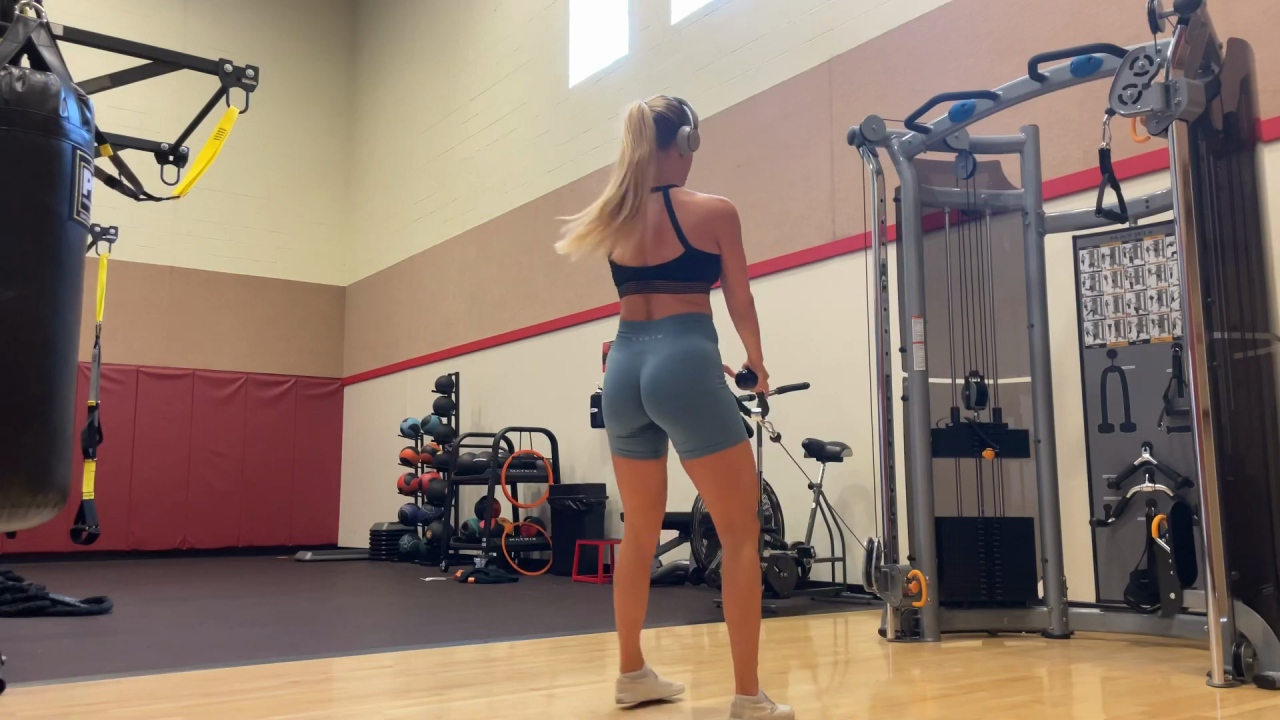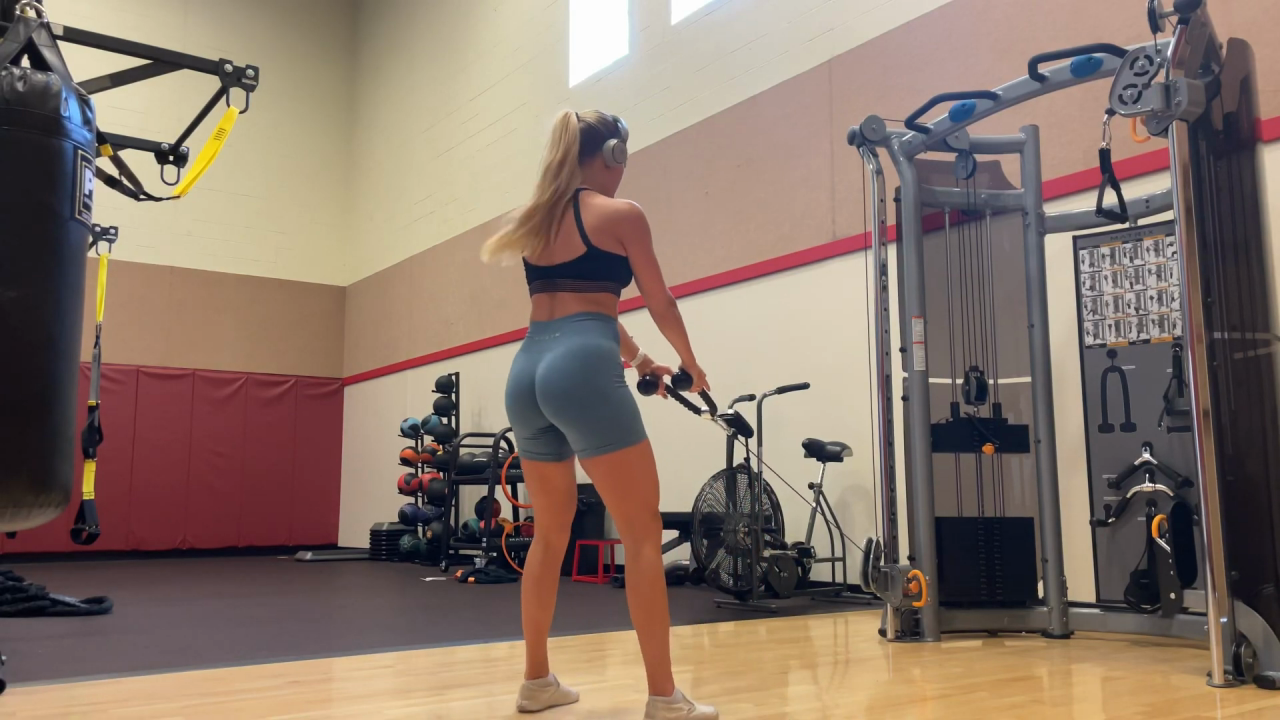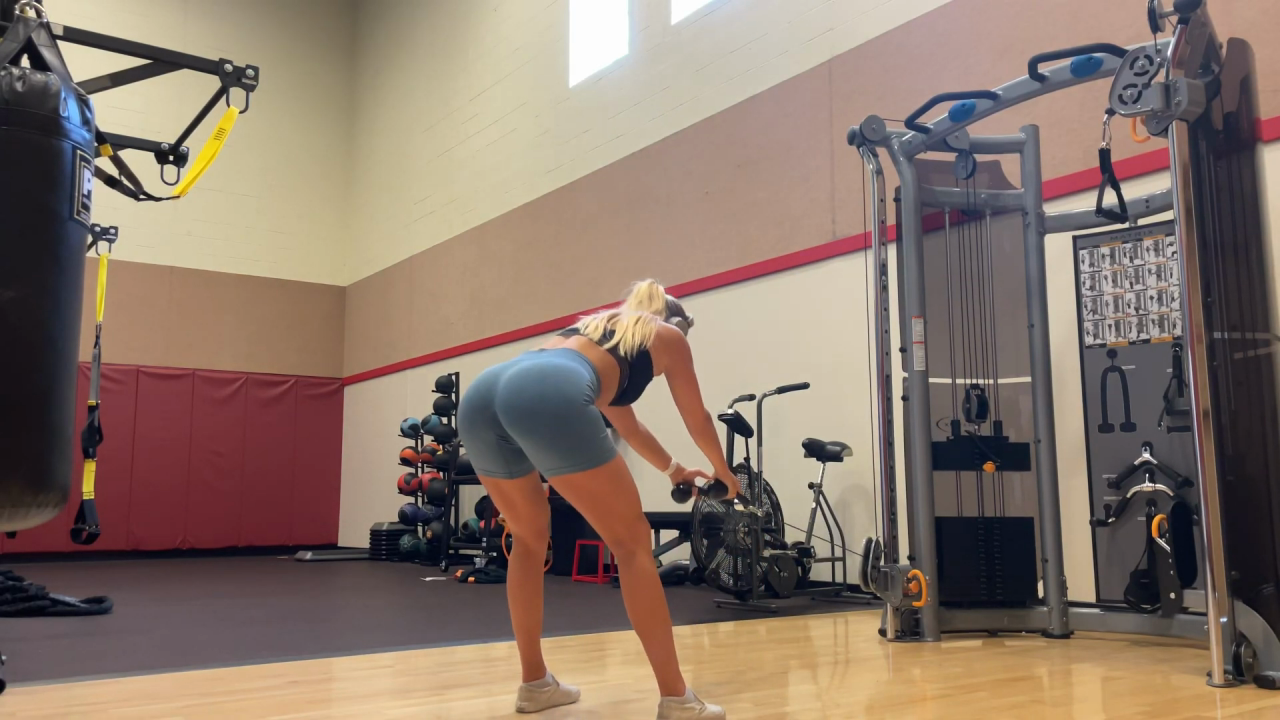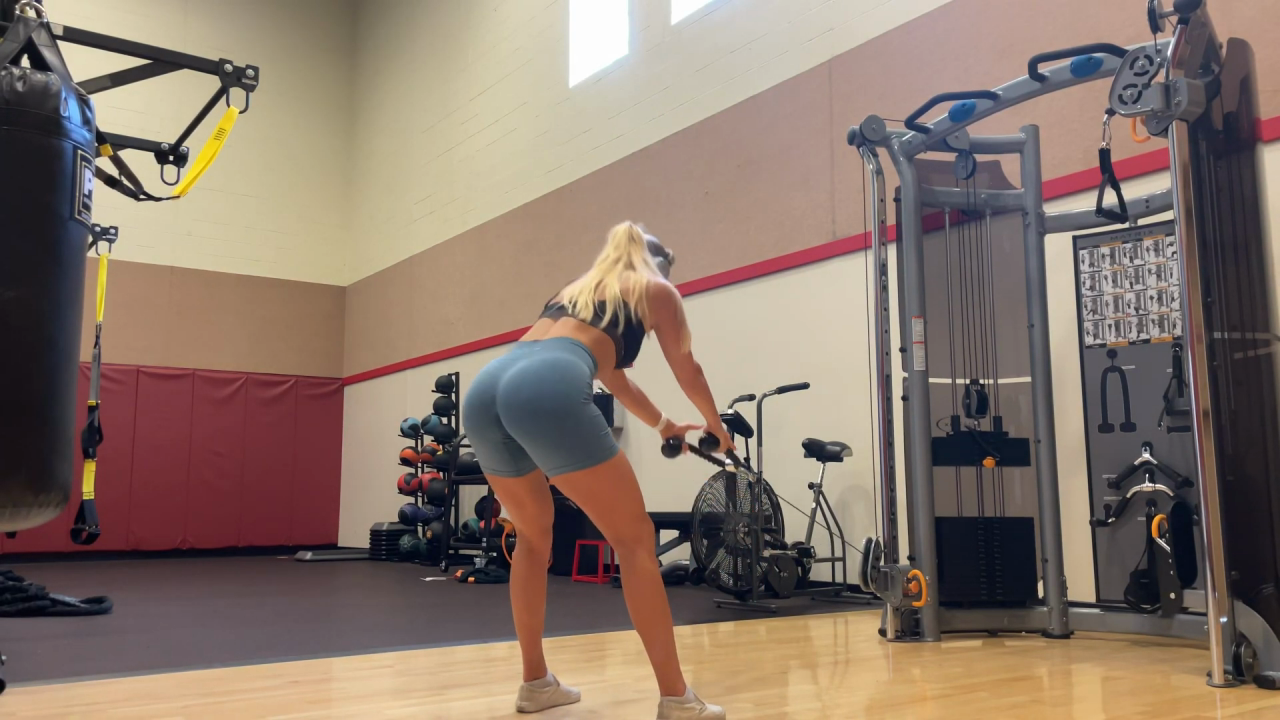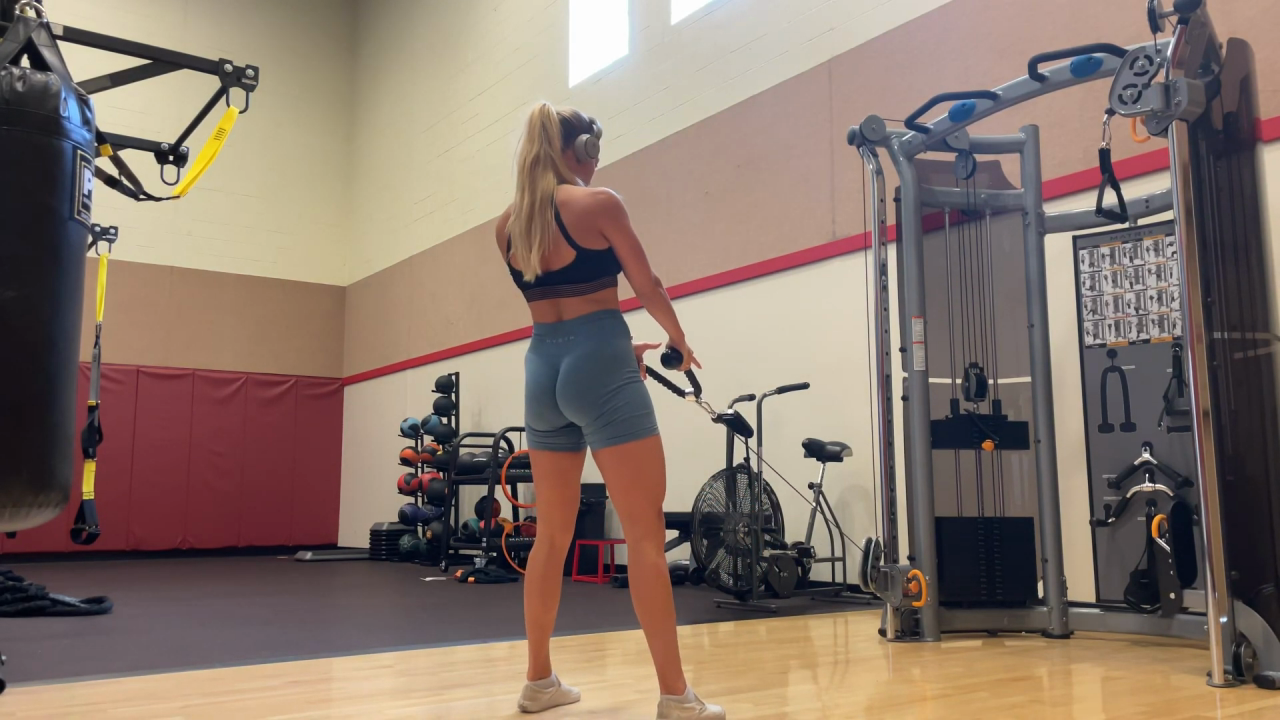
dt=1s
person 1, frame 1
left shoulder: (612, 220)
right shoulder: (715, 211)
right elbow: (740, 305)
right wrist: (757, 364)
left hip: (625, 368)
right hip: (686, 370)
left knee: (640, 532)
right knee: (740, 534)
person 1, frame 2
left shoulder: (540, 220)
right shoulder: (621, 214)
right elbow: (659, 303)
left wrist: (637, 358)
right wrist: (689, 364)
left hip: (527, 372)
right hip: (582, 374)
left knee: (550, 533)
right knee: (642, 535)
person 1, frame 3
left shoulder: (595, 325)
right shoulder: (667, 335)
left elbow: (624, 421)
right elbow: (697, 420)
left wrist: (673, 469)
right wrist: (722, 471)
left hip: (482, 393)
right hip: (548, 397)
left knee: (529, 540)
right knee: (631, 543)
left ankle: (534, 682)
person 1, frame 4
left shoulder: (579, 288)
right shoulder: (655, 289)
left elbow: (614, 378)
right elbow: (688, 371)
left wrist: (665, 426)
right wrist: (715, 425)
left hip: (486, 391)
right hip: (549, 394)
left knee: (534, 541)
right knee: (634, 542)
person 1, frame 5
left shoulder: (508, 225)
right shoulder: (598, 203)
right elbow: (647, 286)
right wrist: (678, 338)
left hip: (543, 371)
right hip: (602, 372)
left knee: (552, 534)
right knee: (645, 534)
